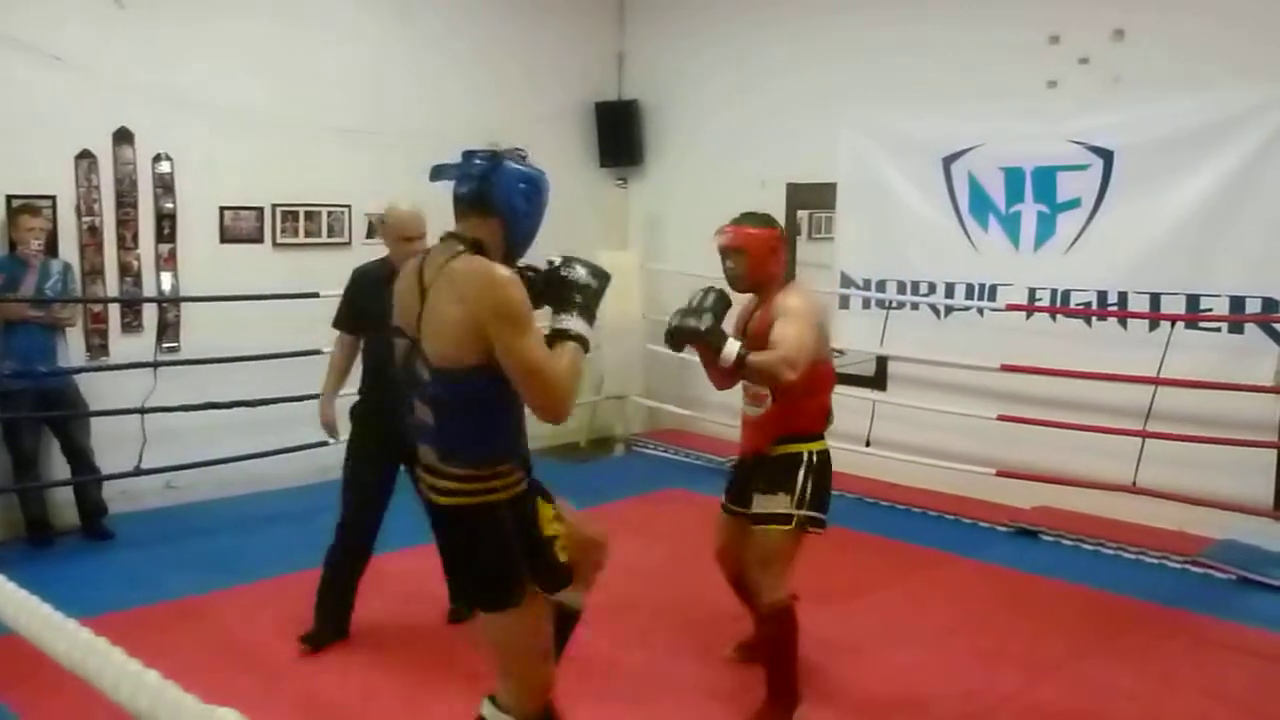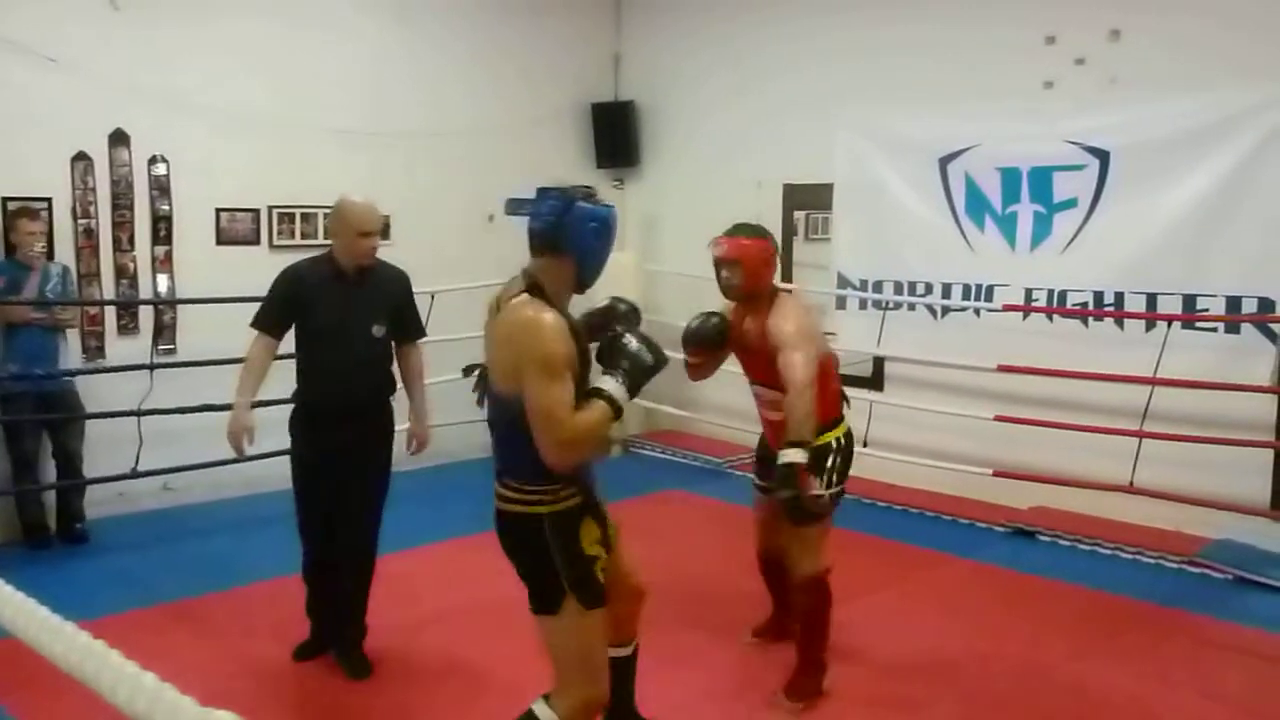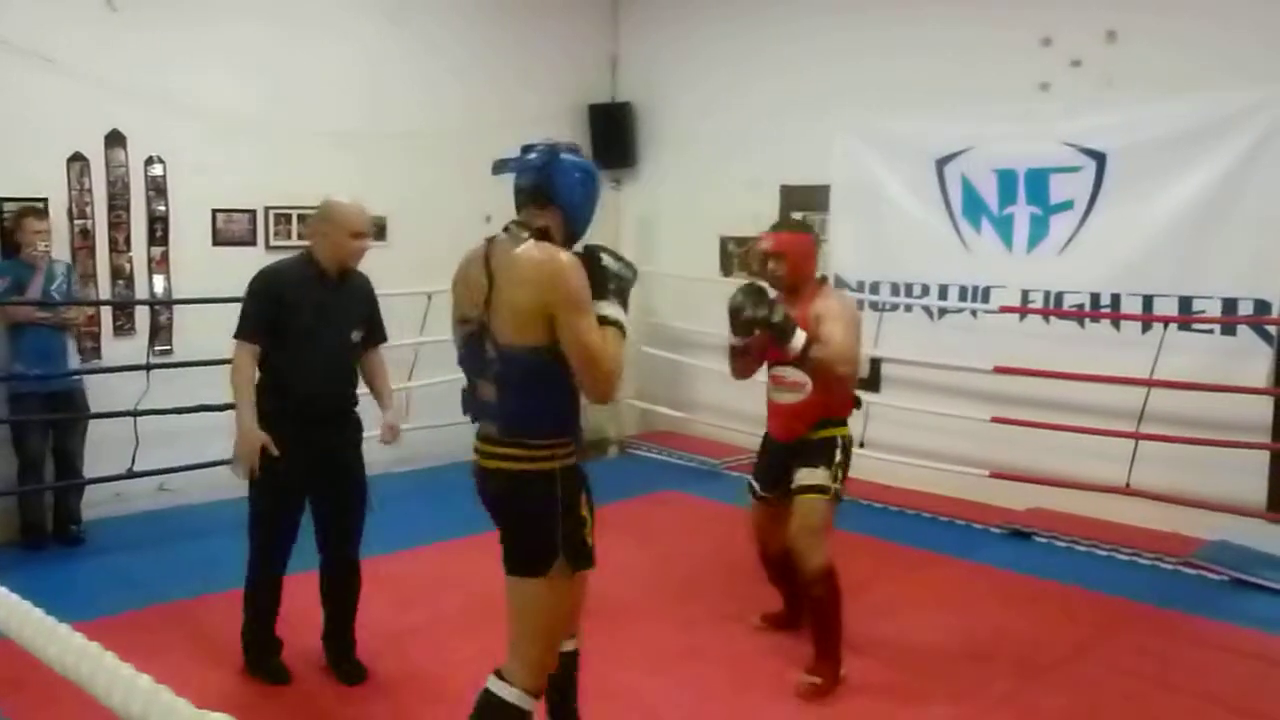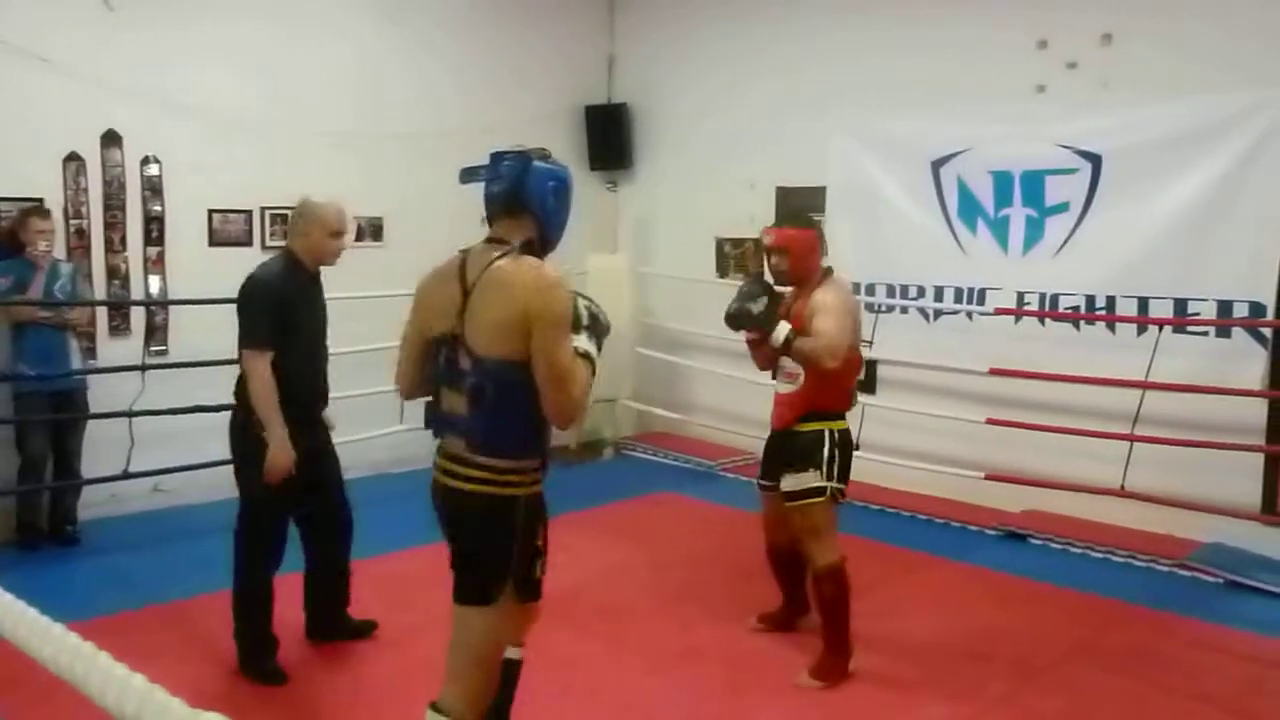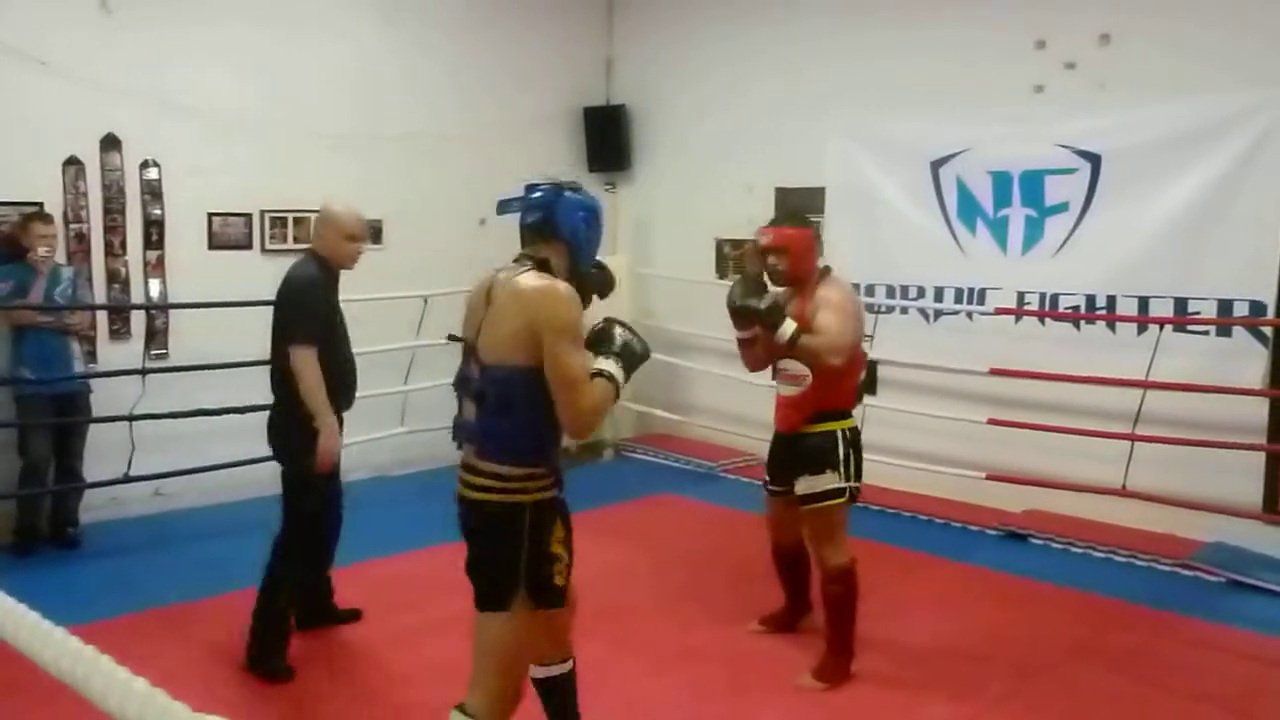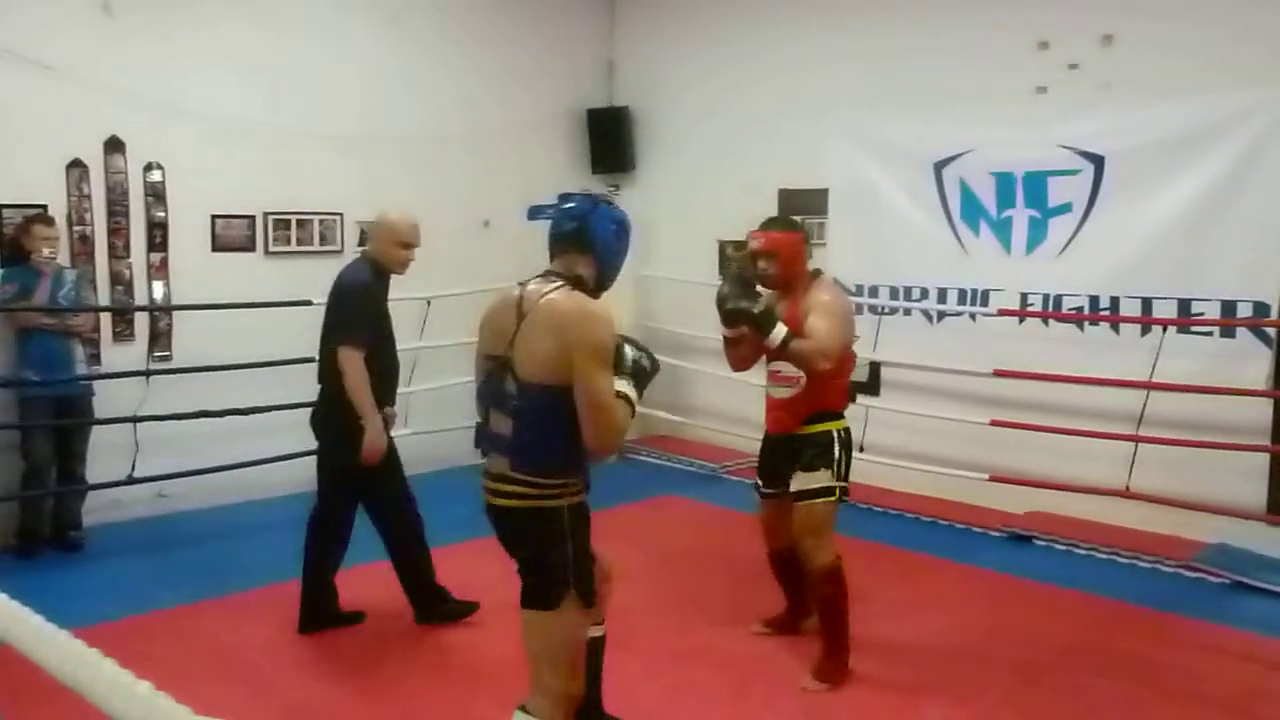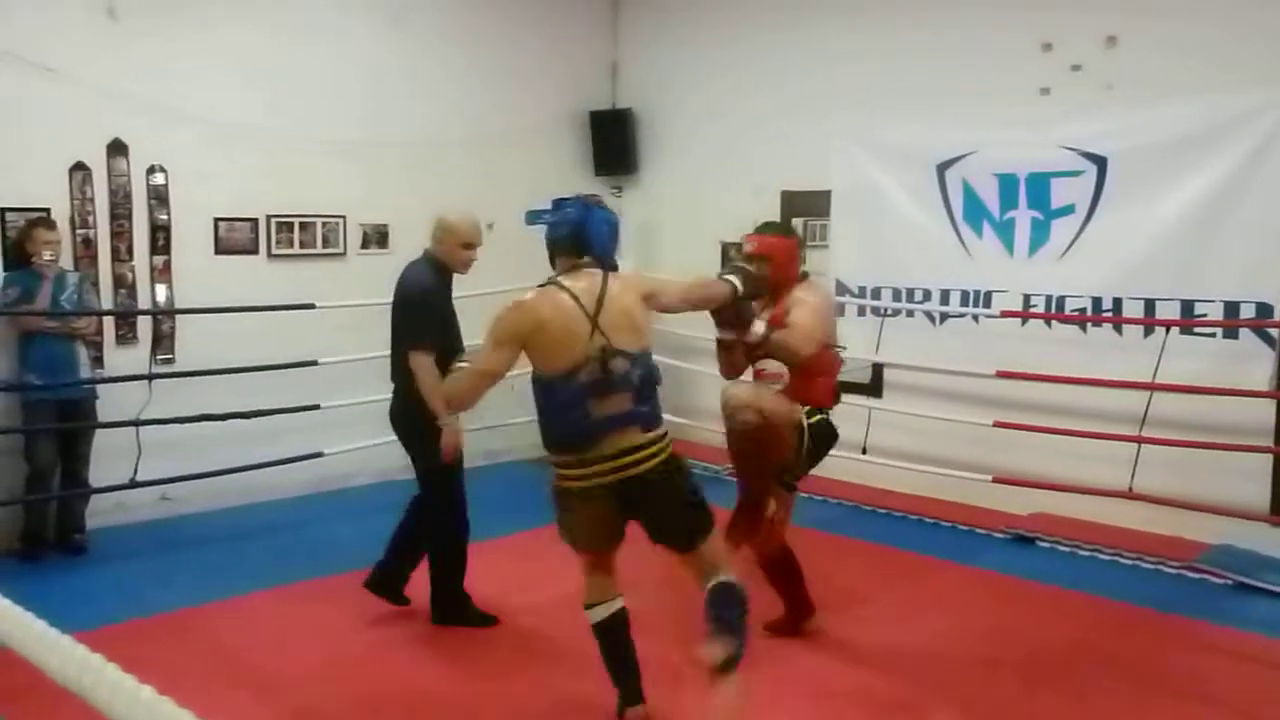
dt=0.4s
person 1, frame 1
left shoulder: (418, 274)
right shoulder: (493, 284)
right elbow: (553, 402)
right wrist: (574, 315)
left hip: (443, 479)
right hip: (488, 500)
left knee: (585, 547)
person 1, frame 2
left shoulder: (514, 300)
right shoulder: (537, 325)
right elbow: (561, 447)
left wrist: (588, 331)
right wrist: (618, 379)
left hip: (557, 500)
right hip: (543, 516)
left knee: (626, 596)
person 1, frame 3
left shoulder: (474, 265)
right shoulder: (556, 268)
right elbow: (602, 384)
right wrist: (610, 302)
left hip: (495, 463)
right hip: (541, 472)
left knee: (553, 616)
right knee: (535, 659)
person 1, frame 4
left shoulder: (439, 278)
right shoulder: (539, 286)
left elbow: (409, 382)
right elbow: (565, 412)
right wrist: (585, 338)
left hip: (452, 479)
right hip: (503, 493)
left knee: (511, 622)
person 1, frame 5
left shoulder: (489, 289)
right shoulder: (551, 296)
right elbow: (578, 420)
right wrist: (616, 357)
left hip: (484, 487)
right hip: (517, 500)
left knee: (554, 620)
person 1, frame 6
left shoulder: (501, 307)
right shoulder: (585, 318)
right elbow: (601, 439)
right wrist: (628, 379)
left hip: (502, 493)
right hip: (548, 504)
left knee: (594, 584)
person 1, frame 7
left shoulder: (525, 312)
right shoulder: (631, 288)
left elbow: (455, 398)
right elbow: (697, 292)
left wrist: (475, 354)
right wrist: (737, 282)
left hip: (580, 478)
right hip: (649, 464)
left knee: (599, 573)
right knee: (716, 569)
right ankle: (724, 647)
person 2, frame 1
left shoulder: (794, 306)
right shoulder: (753, 307)
left elbow: (787, 368)
right elbow: (727, 374)
left wrist: (721, 347)
right wrist: (704, 336)
left hip: (796, 458)
right hip: (757, 453)
left knee: (765, 579)
right knee: (730, 558)
right ankle: (768, 634)
person 2, frame 2
left shoulder: (787, 320)
right shoulder: (736, 314)
left elbow: (803, 388)
right elbow: (699, 372)
left wrist: (797, 465)
right wrist: (698, 348)
left hip: (817, 443)
right hip: (777, 440)
left knee: (803, 556)
right knee: (768, 538)
left ankle: (811, 667)
right ankle: (783, 617)
person 2, frame 3
left shoulder: (832, 305)
right shoulder: (775, 305)
left elbow: (842, 364)
right elbow: (741, 369)
left wrist: (789, 334)
right wrist: (741, 330)
left hip: (822, 440)
right hip: (778, 440)
left knee: (807, 542)
right knee: (767, 537)
left ankle: (827, 657)
right ankle: (796, 607)
person 2, frame 4
left shoulder: (833, 298)
right shoulder: (791, 298)
left elbow: (829, 358)
right elbow: (767, 360)
left wrist: (774, 325)
right wrist: (753, 324)
left hip: (819, 435)
right hip: (785, 430)
left knee: (817, 542)
right knee: (776, 528)
left ankle: (837, 654)
right ankle: (793, 607)
person 2, frame 5
left shoulder: (835, 296)
right shoulder: (783, 298)
left elbow: (833, 355)
right elbow: (756, 362)
left wrist: (779, 324)
right wrist: (746, 322)
left hip: (828, 436)
right hip: (790, 433)
left knee: (829, 545)
right knee: (781, 529)
left ankle: (839, 655)
right ankle: (795, 608)
person 2, frame 6
left shoulder: (825, 298)
right shoulder: (772, 300)
left elbow: (823, 359)
right elbow: (740, 361)
left wrist: (770, 328)
right wrist: (733, 319)
left hip: (820, 435)
right hip: (779, 434)
left knee: (815, 545)
right knee: (776, 531)
left ankle: (836, 655)
right ankle: (798, 610)
person 2, frame 7
left shoulder: (807, 299)
right shoulder: (764, 307)
left elbow: (803, 349)
right elbow: (730, 369)
left wrist: (750, 330)
right wrist: (727, 329)
left hip: (807, 425)
right hip: (782, 435)
left knee: (738, 402)
right knee: (764, 536)
left ankle: (748, 507)
right ankle: (799, 613)
person 3, frame 1
right shoulder: (365, 280)
right elbow: (348, 341)
right wrist: (328, 398)
right hip: (374, 414)
right knee: (357, 516)
right ankle: (332, 617)
person 3, frame 2
left shoulder: (393, 282)
right shoulder: (299, 279)
left elbow: (408, 349)
right elbow: (265, 341)
left wrist: (418, 413)
right wrist: (242, 405)
left hip: (371, 424)
right hip: (313, 423)
left knee: (358, 534)
right knee: (316, 532)
left ankle: (350, 638)
right ankle: (322, 627)
person 3, frame 3
left shoulder: (359, 287)
right shoulder: (275, 281)
left elbow: (370, 352)
right elbow: (245, 355)
left wrist: (388, 406)
right wrist: (246, 423)
left hip: (338, 428)
right hip: (281, 432)
left knee: (343, 541)
right knee: (271, 542)
left ankle: (341, 648)
right ankle: (259, 647)
person 3, frame 4
left shoulder: (309, 279)
right shoulder: (268, 284)
right elbow: (256, 364)
right wrist: (275, 438)
left hip: (307, 425)
right hip: (267, 433)
left knee: (332, 521)
right knee: (262, 540)
left ankle: (327, 618)
right ankle: (255, 649)
person 3, frame 5
left shoulder: (317, 278)
right shoulder: (307, 282)
right elbow: (302, 359)
right wrist: (327, 426)
left hip: (309, 422)
right hip: (305, 425)
left knee: (317, 521)
right knee: (304, 528)
left ankle: (315, 606)
right ankle: (266, 643)
person 3, frame 6
left shoulder: (362, 278)
right shoulder: (360, 285)
right elbow: (349, 359)
left wrist: (379, 409)
right wrist: (372, 423)
left hip: (337, 414)
right hip: (350, 419)
left knee: (333, 511)
right knee: (396, 511)
left ankle: (317, 607)
right ankle: (429, 600)
person 3, frame 7
left shoulder: (427, 276)
right shoulder: (423, 287)
right elbow: (422, 363)
left wrist: (445, 416)
right wrist: (447, 423)
left hip: (421, 411)
right hip: (423, 414)
left knee: (434, 497)
right knee: (448, 505)
left ankle: (388, 575)
right ankle: (449, 603)
person 4, frame 1
left shoulder: (61, 268)
left elbow: (71, 316)
left wrist: (29, 312)
right wrist: (31, 269)
left hip: (56, 374)
left knee: (81, 448)
left ankle: (93, 517)
right ankle: (37, 525)
person 4, frame 2
left shoulder: (60, 271)
left elbow: (72, 317)
left wrist: (32, 314)
right wrist: (33, 272)
left hip: (57, 378)
left knee: (71, 454)
left ankle: (72, 522)
right ankle: (35, 527)
person 4, frame 3
left shoulder: (65, 270)
left elbow: (78, 316)
left wrist: (37, 314)
right wrist: (38, 271)
left hip: (67, 378)
left knee: (71, 456)
right knee: (31, 458)
left ankle: (68, 523)
right ankle: (33, 528)
person 4, frame 4
left shoulder: (70, 270)
left elbow: (83, 316)
left wrist: (39, 314)
right wrist: (40, 270)
left hip: (70, 377)
right hip: (30, 380)
left knee: (69, 457)
right knee: (33, 457)
left ankle: (63, 523)
right ankle: (29, 528)
person 4, frame 5
left shoulder: (71, 275)
left elbow: (83, 321)
left wrist: (42, 318)
right wrist: (47, 289)
left hip: (71, 380)
right hip: (32, 383)
left knee: (71, 459)
right knee: (36, 460)
left ankle: (64, 525)
person 4, frame 6
left shoulder: (73, 278)
left elbow: (87, 323)
left wrist: (44, 320)
right wrist: (44, 277)
left hip: (74, 383)
right hip: (35, 386)
left knee: (73, 462)
right knee: (38, 462)
left ankle: (67, 527)
right ankle: (30, 533)
person 4, frame 7
left shoulder: (78, 280)
left elbow: (91, 326)
left wrist: (47, 324)
right wrist: (46, 279)
left hip: (78, 386)
right hip: (38, 389)
left knee: (77, 465)
right knee: (42, 465)
left ankle: (71, 530)
right ankle: (34, 537)
